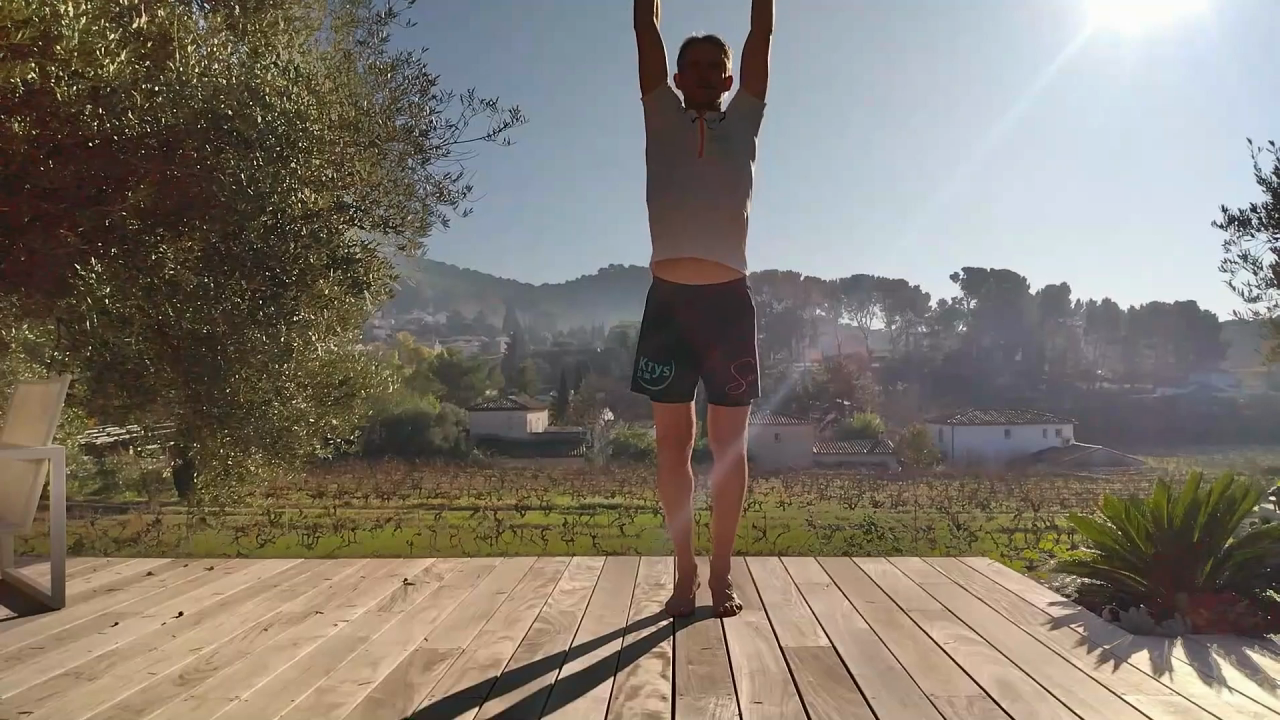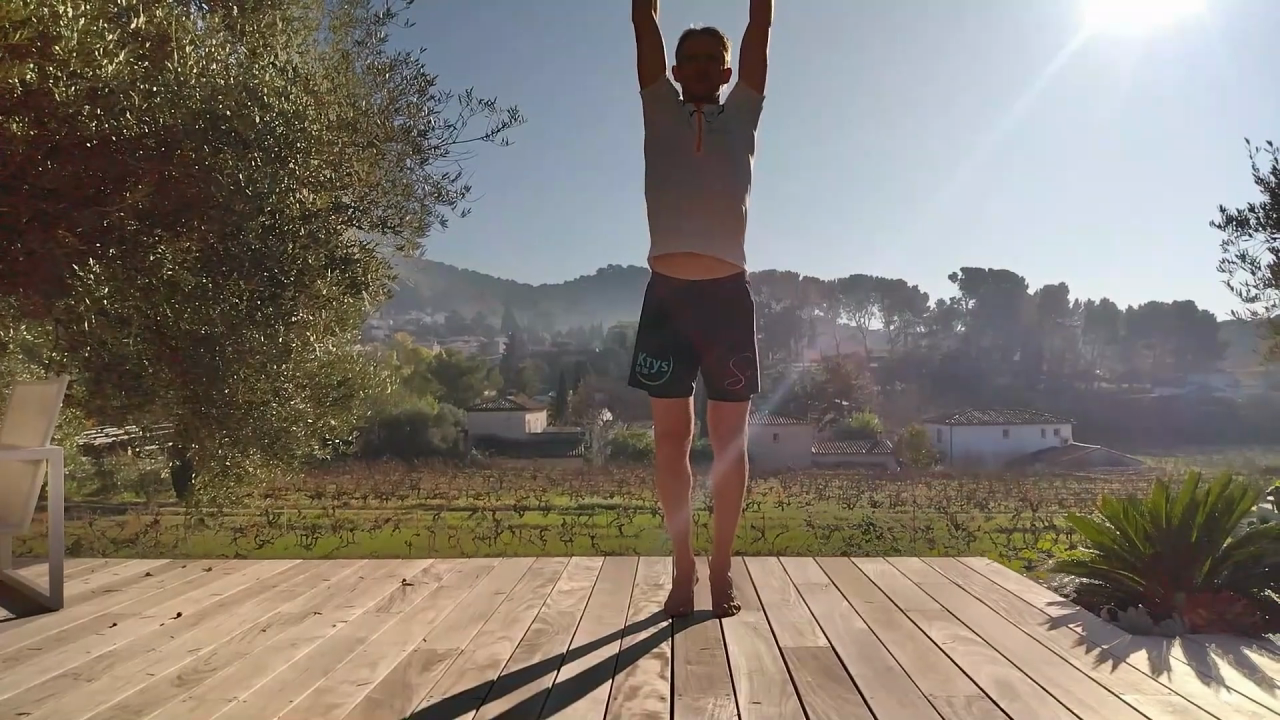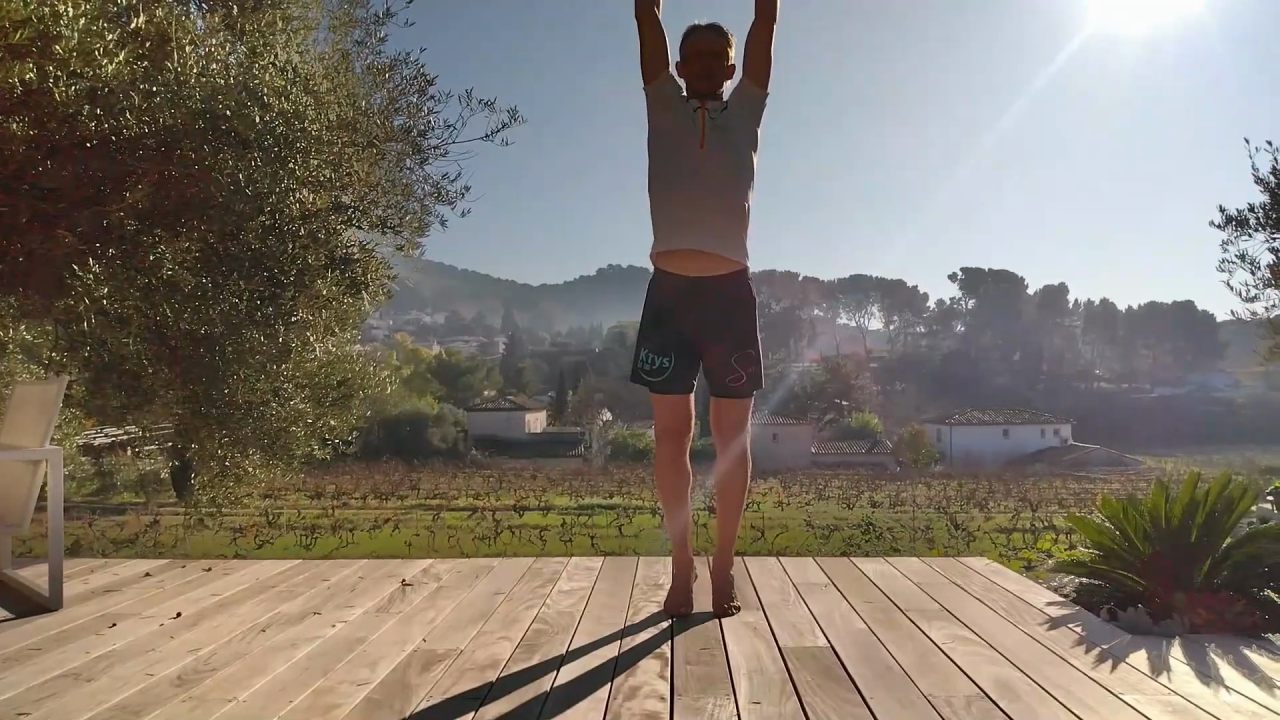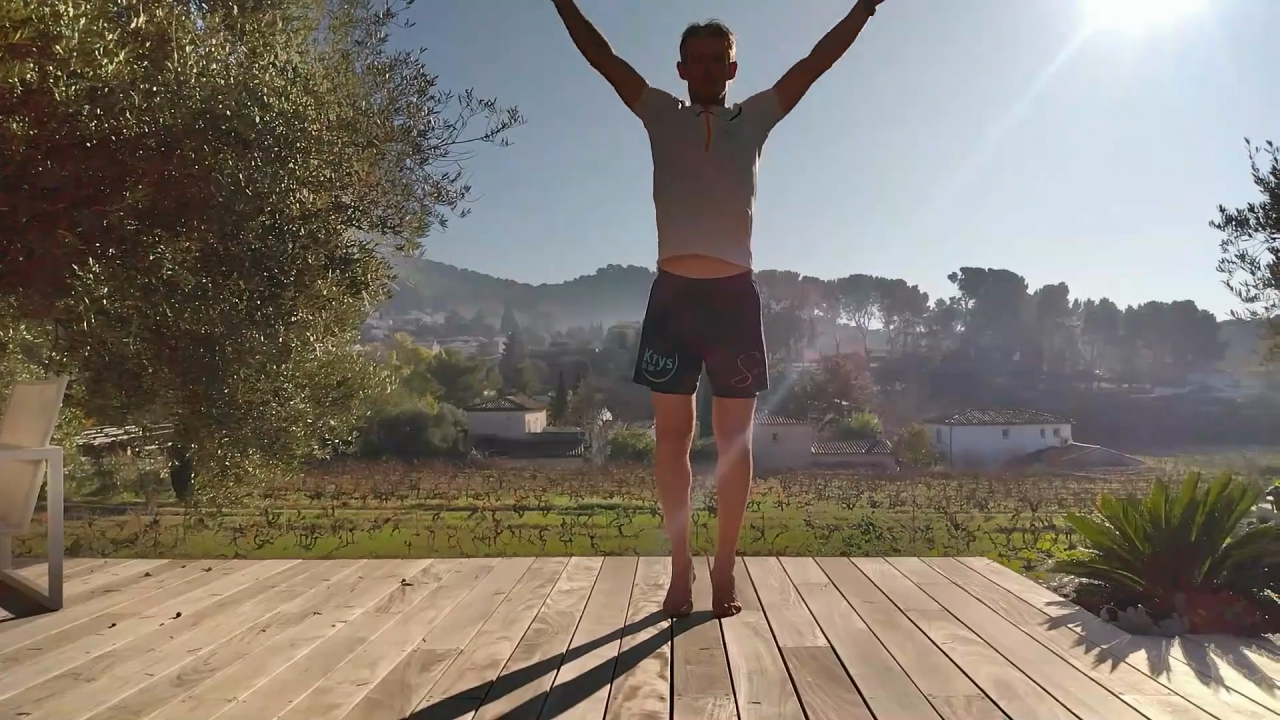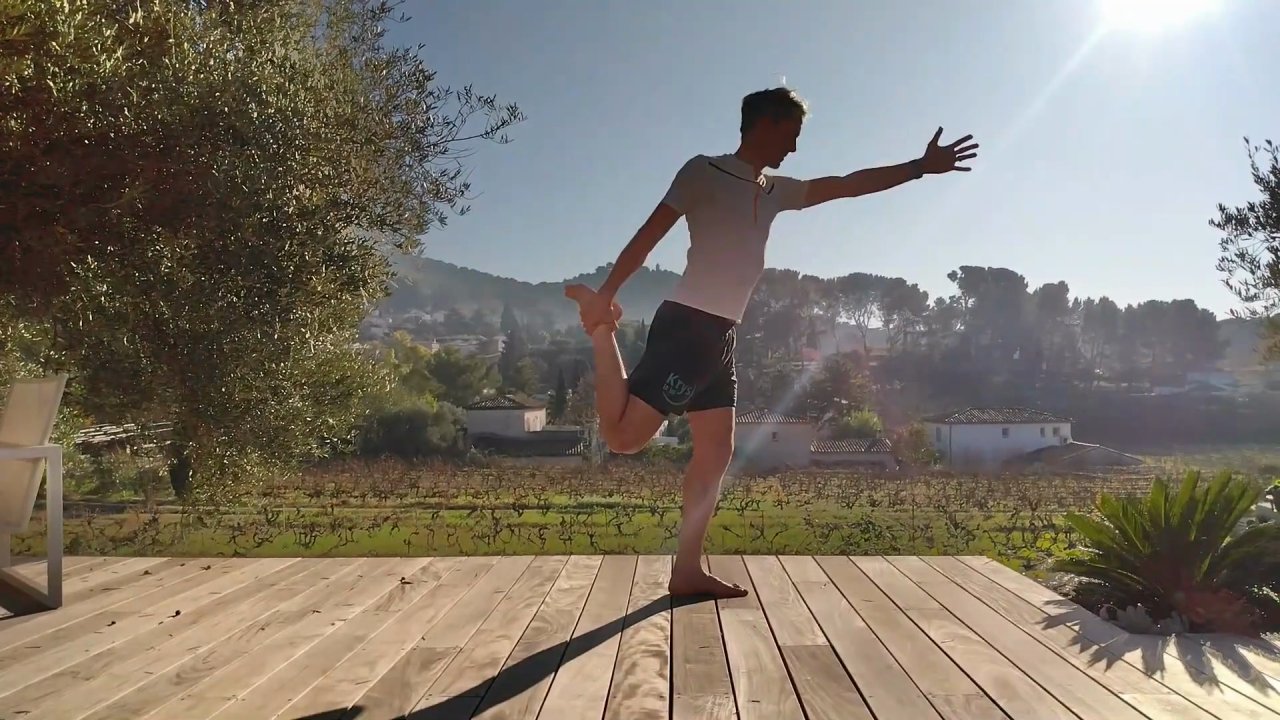
dt=1s
person 1, frame 1
left shoulder: (742, 121)
right shoulder: (662, 118)
left hip: (728, 299)
right hip: (669, 298)
left knee: (729, 444)
right knee: (672, 441)
left ankle: (721, 572)
right ankle: (685, 570)
person 1, frame 2
left shoulder: (741, 115)
right shoulder: (661, 111)
left hip: (727, 293)
right hip: (668, 293)
left knee: (729, 440)
right knee: (671, 438)
left ankle: (722, 568)
right ankle: (683, 567)
person 1, frame 3
left shoulder: (744, 113)
right shoulder: (664, 107)
left hip: (730, 291)
right hip: (670, 290)
left knee: (732, 439)
right knee: (672, 435)
left ankle: (723, 568)
right ankle: (682, 567)
person 1, frame 4
left shoulder: (753, 119)
right shoulder: (661, 115)
left elbow: (818, 60)
right elbow: (602, 57)
left hip: (733, 295)
right hip: (673, 294)
left knee: (733, 437)
right knee: (673, 434)
left ankle: (724, 569)
right ankle: (681, 570)
person 1, frame 5
left shoulder: (775, 191)
right shoulder: (704, 172)
left elbow: (848, 184)
right elbow: (648, 235)
left wrist: (920, 167)
right wrist: (605, 297)
left hip: (719, 335)
right hip: (687, 325)
left knee: (715, 453)
right knee: (622, 435)
left ankle: (688, 570)
